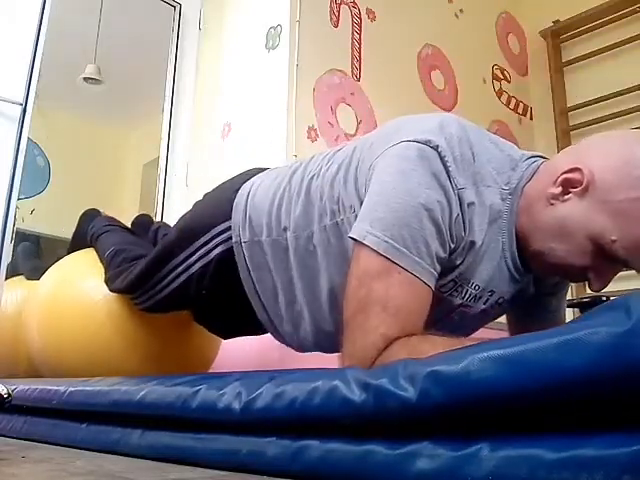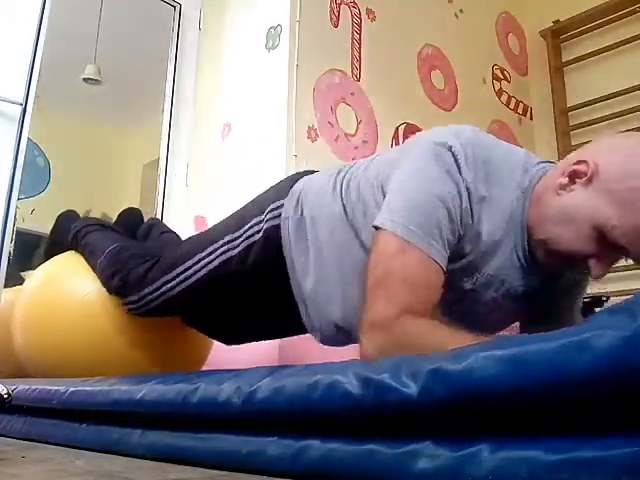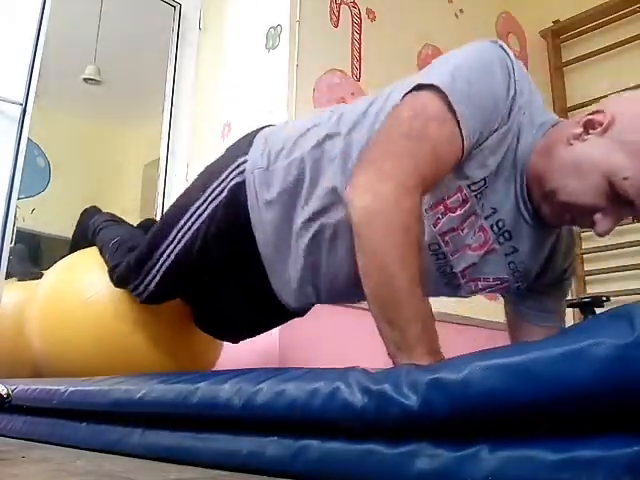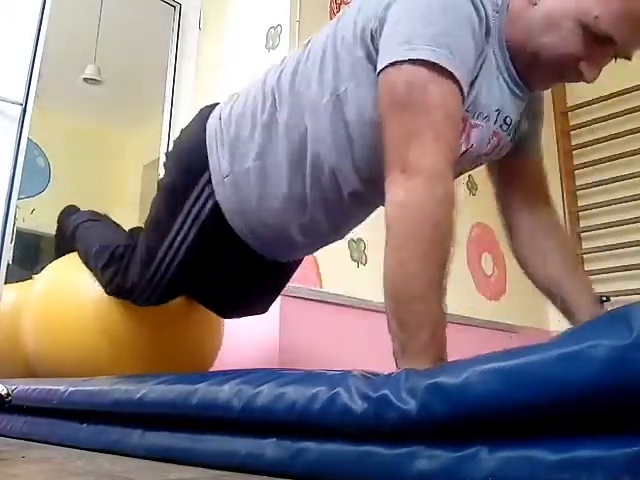
dt=0.5s
person 1, frame 1
left shoulder: (545, 256)
right shoulder: (436, 165)
right elbow: (368, 360)
right hip: (244, 229)
left knee: (200, 315)
right knee: (138, 280)
left ankle: (151, 235)
right ankle: (101, 231)
person 1, frame 2
left shoulder: (562, 263)
right shoulder: (457, 165)
right elbow: (382, 337)
left hip: (312, 293)
right hip: (289, 231)
left knee: (202, 321)
right knee: (141, 284)
left ankle: (148, 232)
right ankle: (78, 230)
person 1, frame 3
left shoulder: (547, 257)
right shoulder: (491, 77)
right elbow: (377, 196)
right hip: (261, 188)
left knee: (216, 324)
right knee: (144, 281)
right ankle: (102, 228)
person 1, frame 4
left shoulder: (525, 95)
left elbow: (532, 215)
right elbow: (415, 183)
right wrist: (423, 379)
right hip: (227, 167)
left knee: (226, 301)
right knee: (140, 284)
right ankle: (81, 228)
